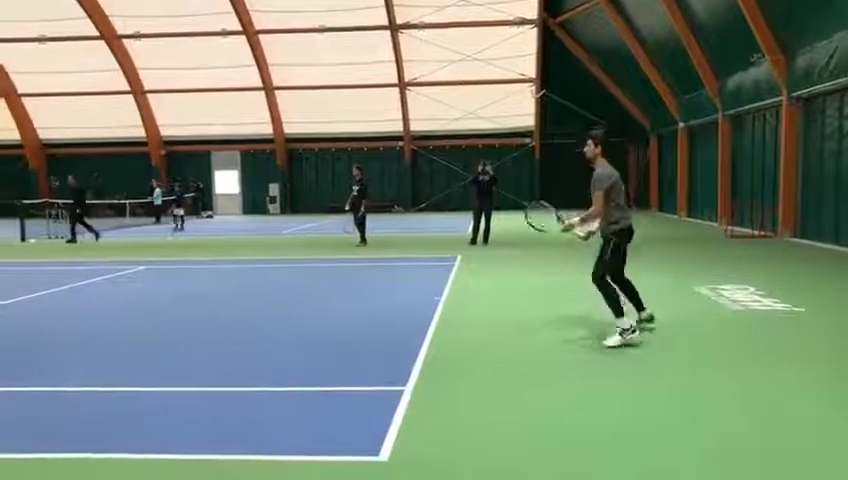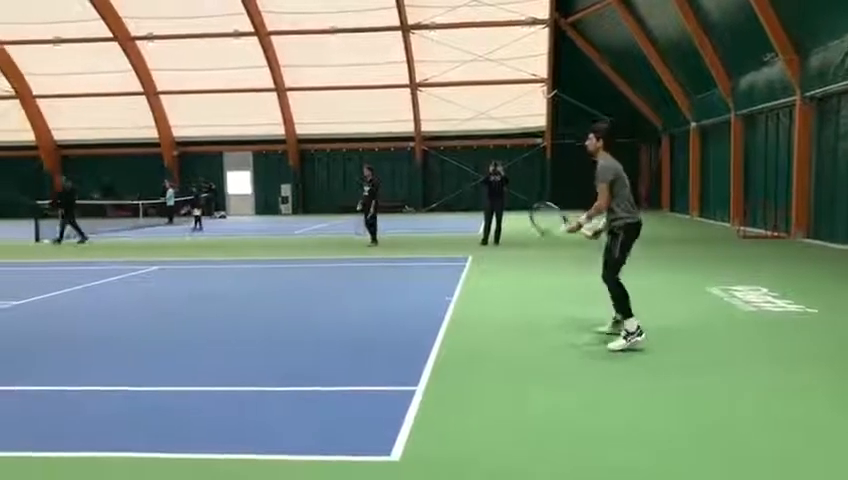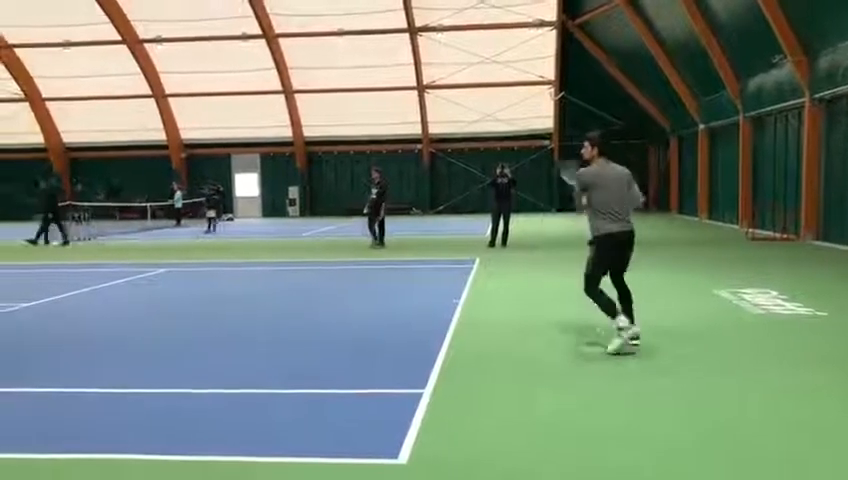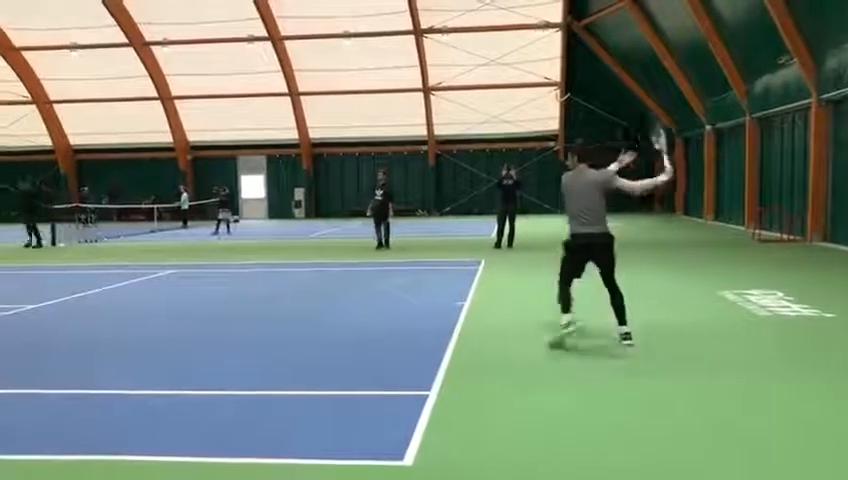
dt=0.4s
person 1, frame 1
left shoulder: (601, 173)
right shoulder: (604, 172)
left elbow: (597, 210)
left wrist: (575, 222)
left hip: (617, 232)
right hip: (616, 231)
left knee: (599, 276)
right knee: (616, 276)
left ankle: (626, 327)
right ankle: (644, 316)
person 1, frame 2
left shoulder: (605, 166)
right shoulder: (609, 164)
left elbow: (602, 203)
left wrist: (582, 222)
right wrist: (603, 227)
left hip: (625, 227)
right hip: (622, 226)
left knee: (610, 276)
right knee: (609, 273)
left ankle: (632, 330)
right ankle: (620, 320)
person 1, frame 3
left shoulder: (583, 174)
right shoulder: (624, 172)
left elbow: (582, 202)
right elbow: (639, 201)
left hip: (604, 237)
right hip: (627, 234)
left knee: (591, 286)
right knee: (618, 280)
left ankle: (623, 325)
right ankle: (632, 330)
person 1, frame 4
left shoulder: (566, 179)
right shoulder: (603, 177)
right elbow: (636, 188)
left wrist: (617, 165)
right wrist: (663, 177)
left hip: (577, 240)
right hip: (602, 238)
left knee: (564, 284)
right knee: (611, 285)
left ankle: (567, 321)
right ankle: (625, 331)
